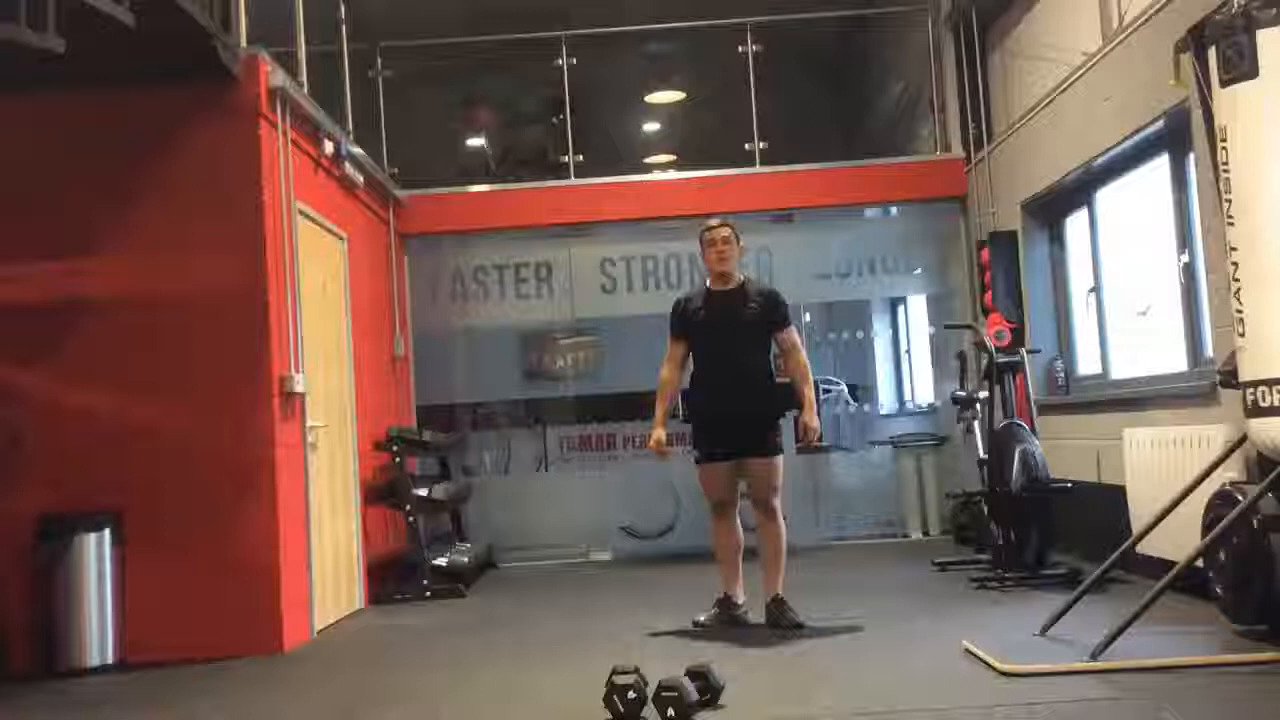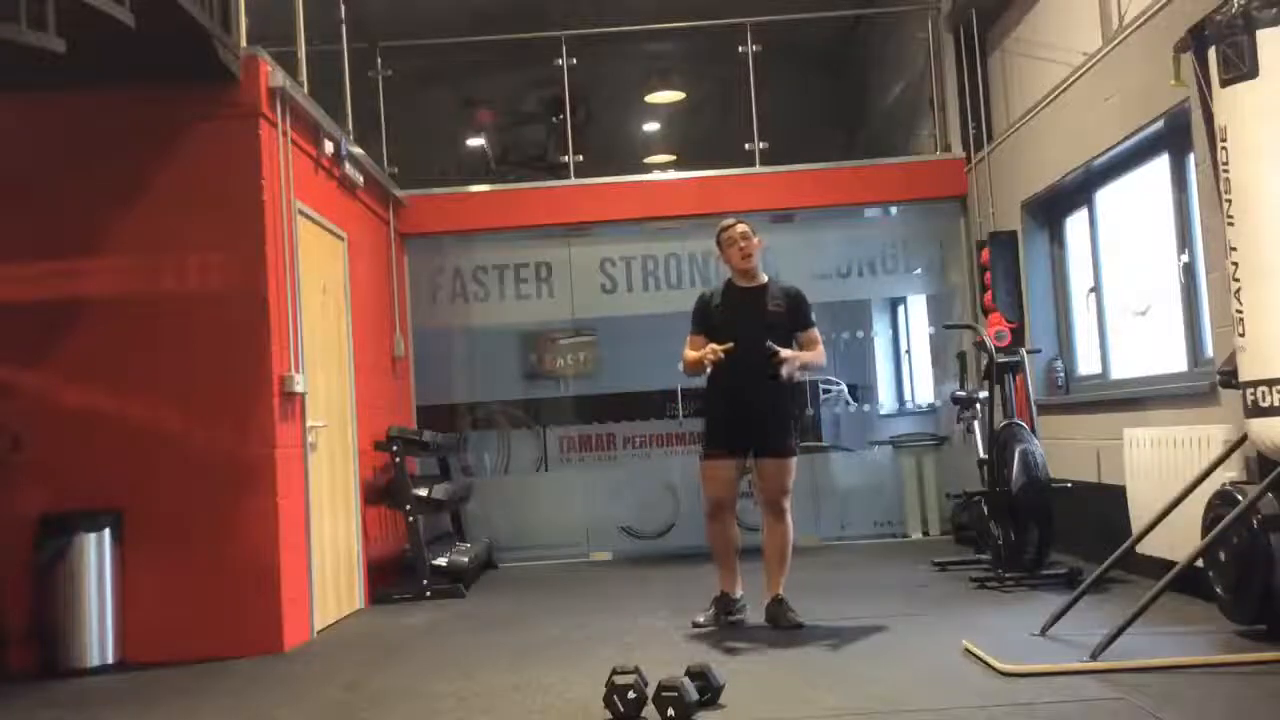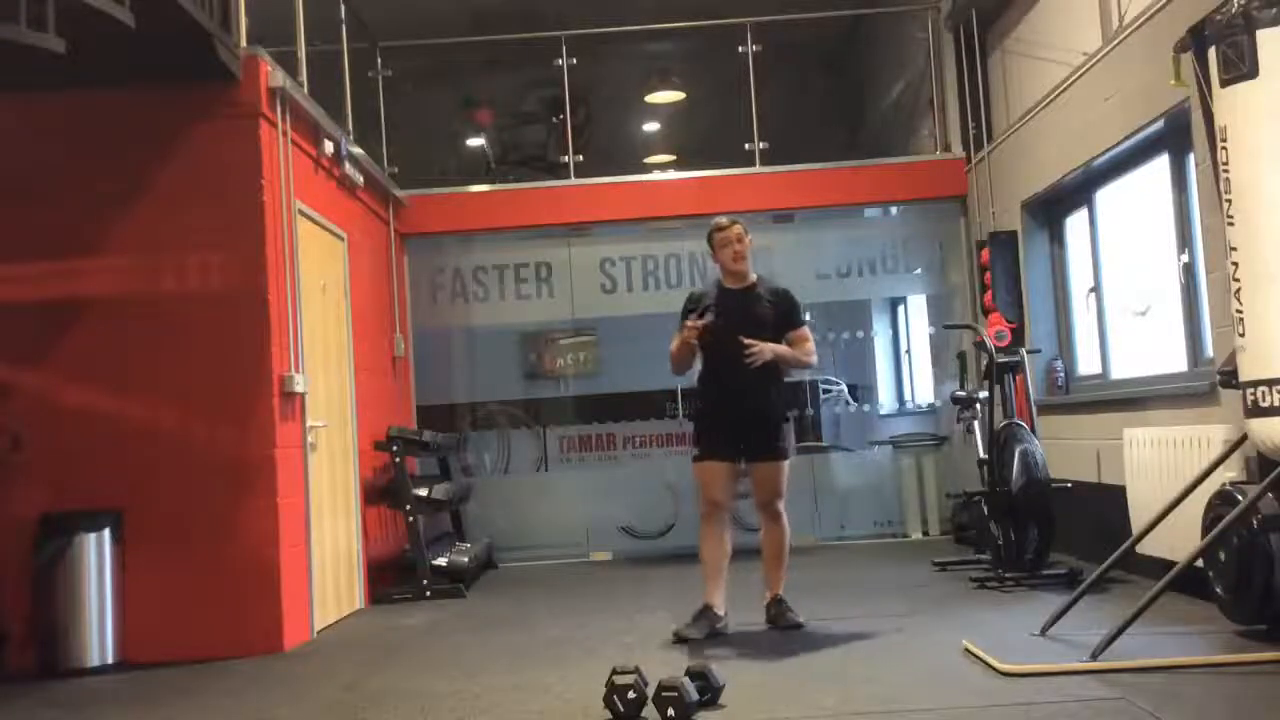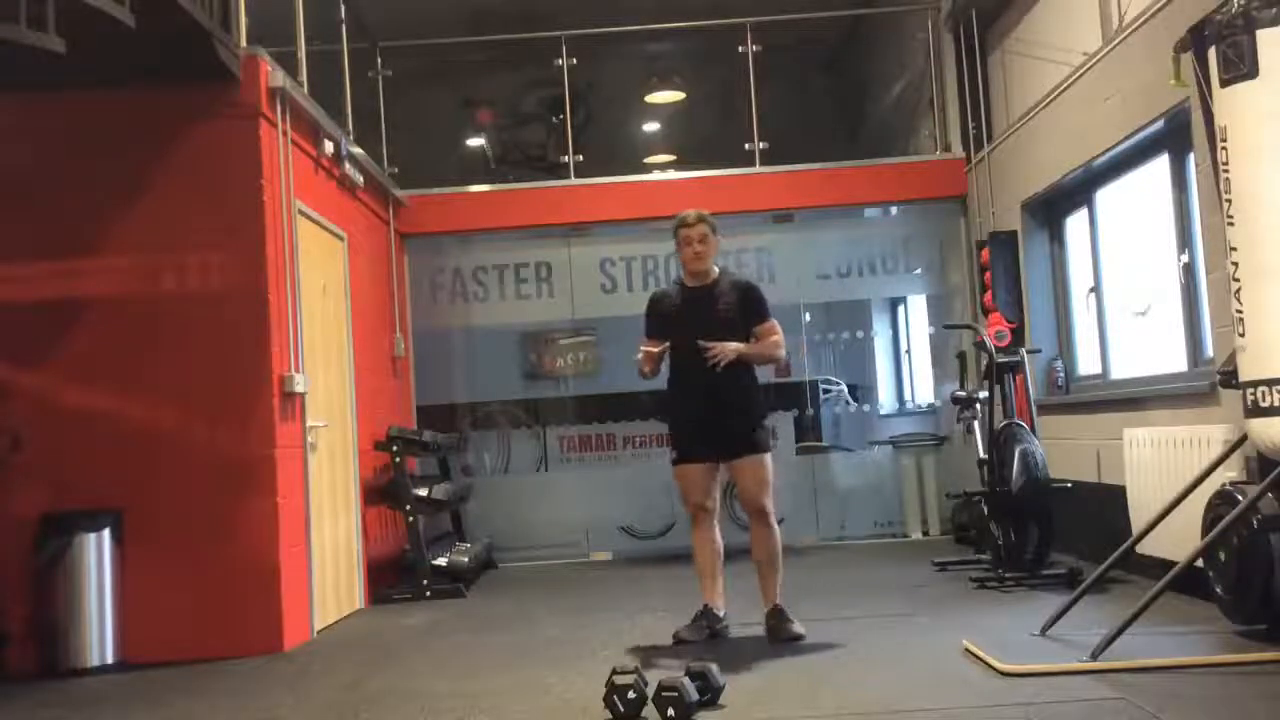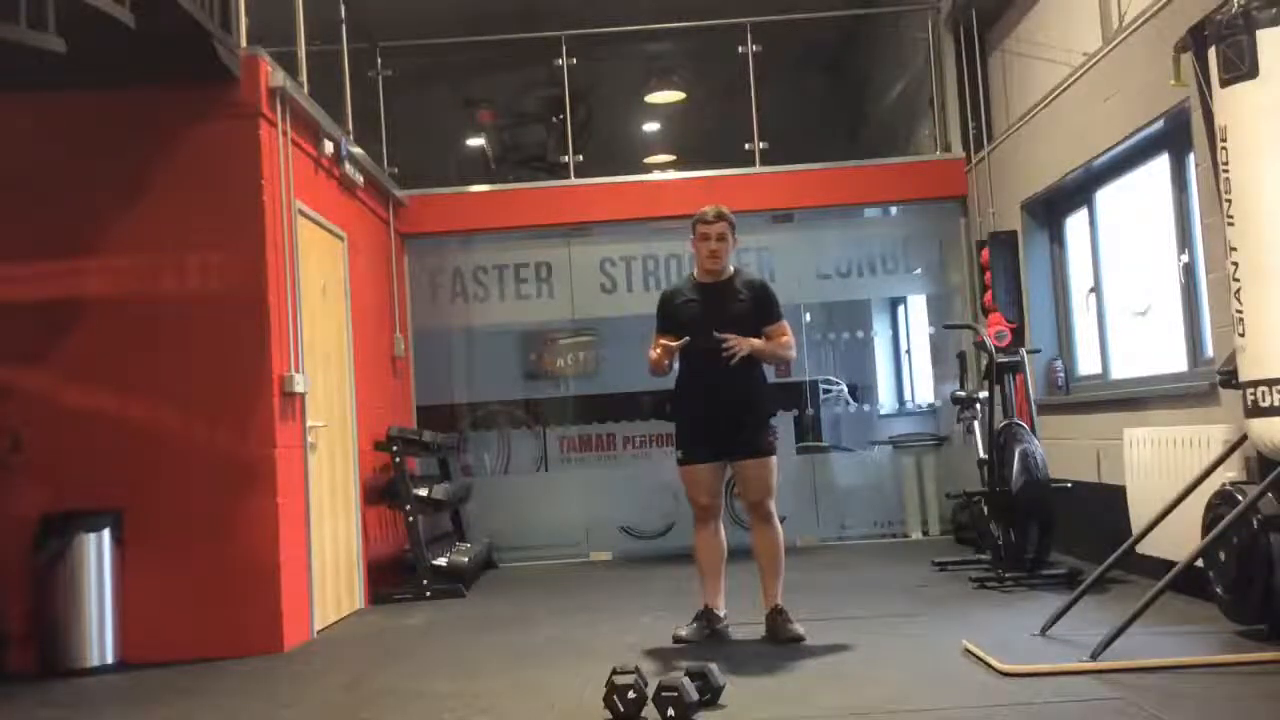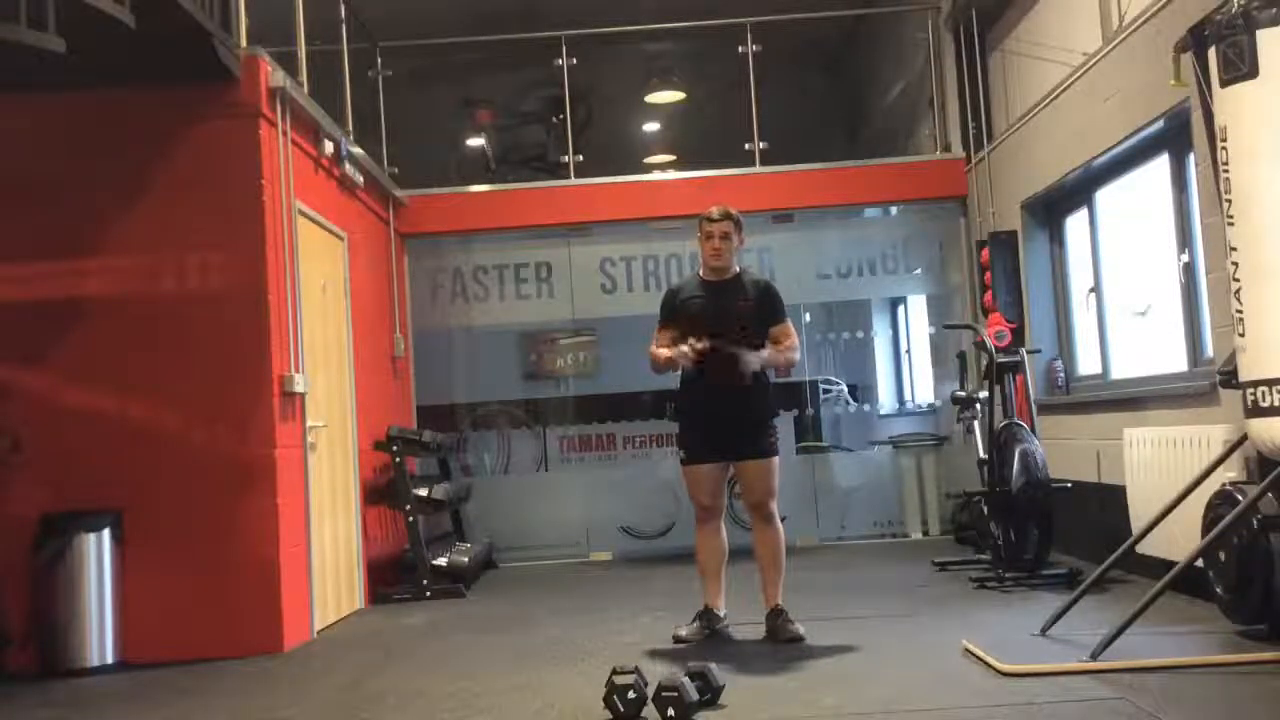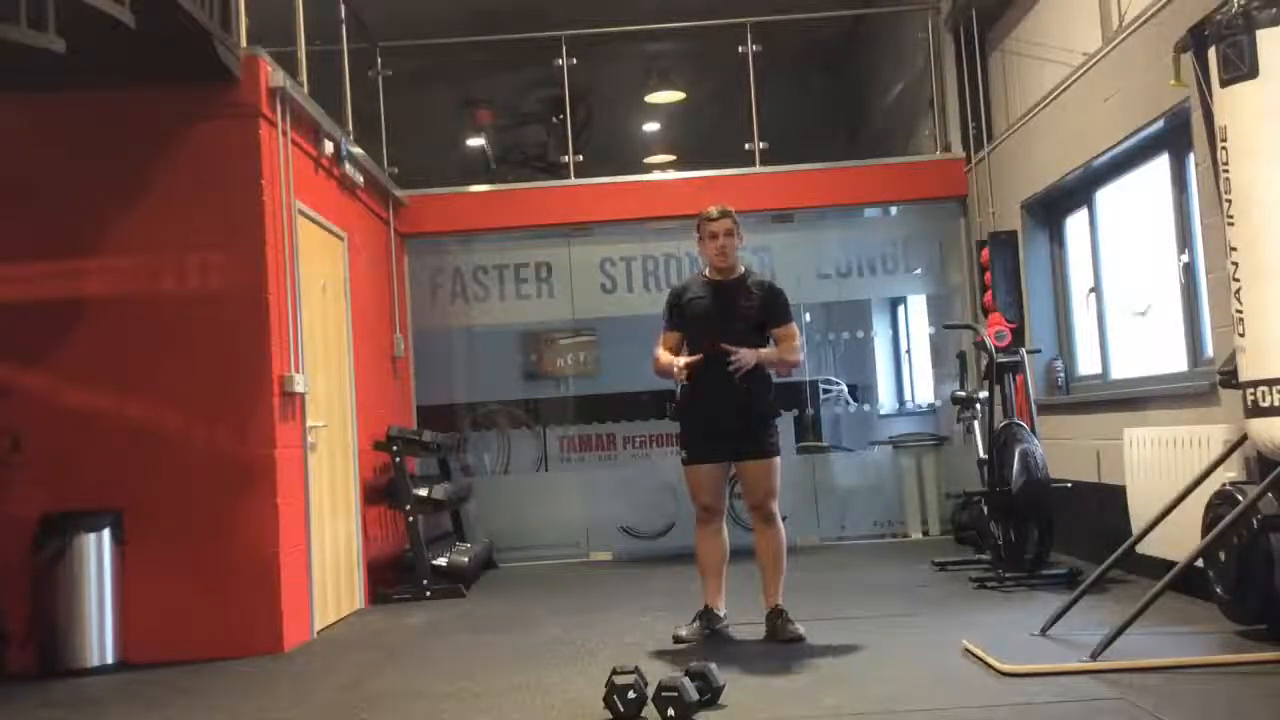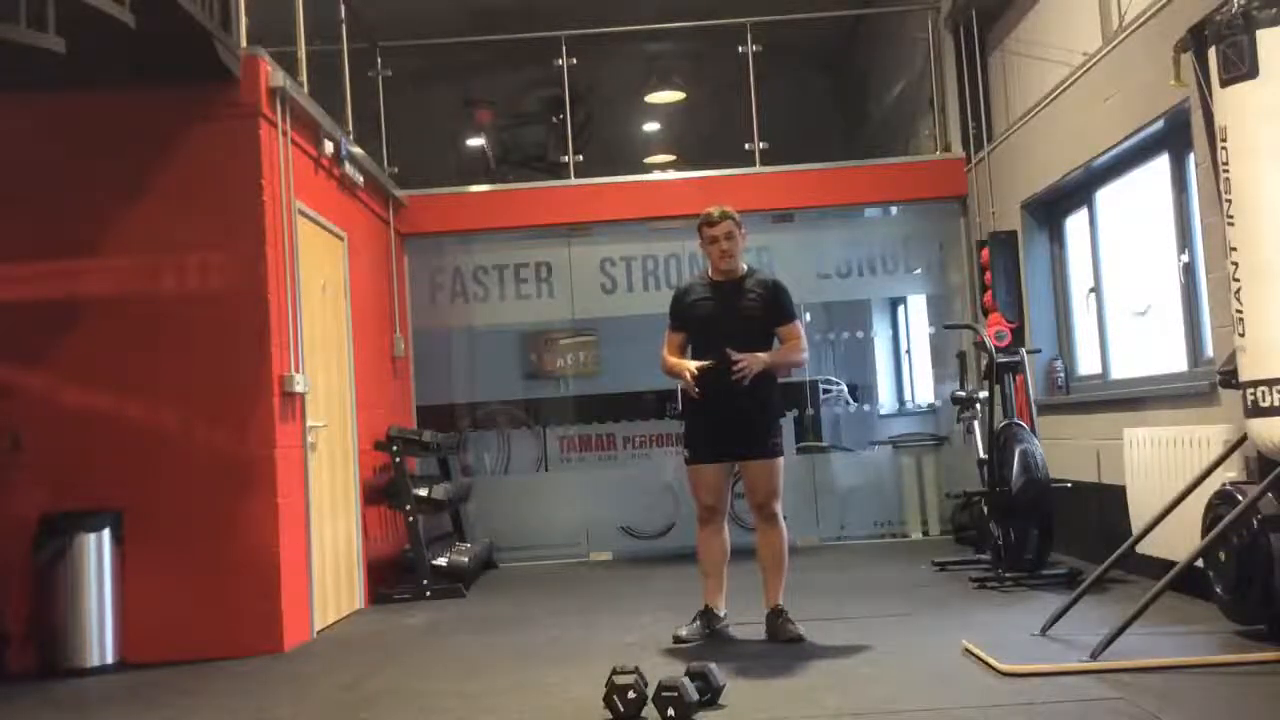
dt=0.7s
person 1, frame 1
left shoulder: (766, 298)
right shoulder: (687, 306)
left elbow: (793, 353)
right elbow: (673, 365)
left wrist: (809, 405)
right wrist: (660, 421)
left hip: (760, 419)
right hip: (710, 422)
left knee: (768, 507)
right knee: (722, 509)
left ankle: (775, 600)
right ankle: (731, 600)
person 1, frame 2
left shoulder: (789, 297)
right shoulder: (709, 302)
left elbow: (818, 353)
right elbow: (689, 361)
left wrist: (798, 358)
right wrist: (704, 356)
left hip: (774, 417)
right hip: (723, 418)
left knee: (777, 506)
right knee: (717, 508)
left ankle: (775, 599)
right ankle: (729, 596)
person 1, frame 3
left shoulder: (778, 297)
right shoulder: (699, 301)
left elbow: (809, 354)
right elbow: (678, 366)
left wrist: (775, 350)
right wrist: (685, 341)
left hip: (765, 418)
right hip: (715, 420)
left knee: (772, 508)
right knee: (713, 510)
left ankle: (775, 600)
right ankle: (713, 608)
person 1, frame 4
left shoulder: (743, 291)
right shoulder: (662, 302)
left elbow: (777, 347)
right elbow: (650, 365)
left wrist: (739, 348)
right wrist: (646, 362)
left hip: (743, 416)
right hip: (689, 422)
left knee: (760, 510)
right knee: (701, 513)
left ankle: (774, 609)
right ankle: (713, 611)
person 1, frame 5
left shoulder: (755, 290)
right shoulder: (674, 298)
left elbow: (788, 348)
right elbow: (657, 363)
left wrist: (753, 345)
right wrist: (661, 356)
left hip: (749, 417)
right hip: (696, 421)
left knee: (762, 509)
right knee: (705, 512)
left ankle: (775, 610)
right ankle: (713, 612)
person 1, frame 6
left shoulder: (761, 290)
right shoulder: (678, 295)
left elbow: (792, 350)
right elbow: (656, 358)
left wrist: (762, 357)
right wrist: (675, 353)
left hip: (752, 417)
right hip: (699, 420)
left knee: (764, 510)
right knee: (707, 513)
left ankle: (775, 611)
right ankle: (712, 611)
person 1, frame 7
left shoulder: (765, 290)
right shoulder: (683, 294)
left elbow: (794, 352)
right elbow: (663, 351)
left wrist: (758, 355)
right wrist: (673, 364)
left hip: (754, 417)
right hip: (701, 420)
left knee: (765, 510)
right knee: (707, 513)
left ankle: (776, 611)
right ankle: (712, 611)
person 1, frame 8
left shoulder: (769, 288)
right shoulder: (687, 295)
left elbow: (799, 350)
right elbow: (669, 353)
left wrist: (763, 360)
right wrist: (683, 368)
left hip: (757, 418)
right hip: (705, 420)
left knee: (767, 510)
right knee: (709, 513)
left ankle: (775, 611)
right ankle: (713, 611)
